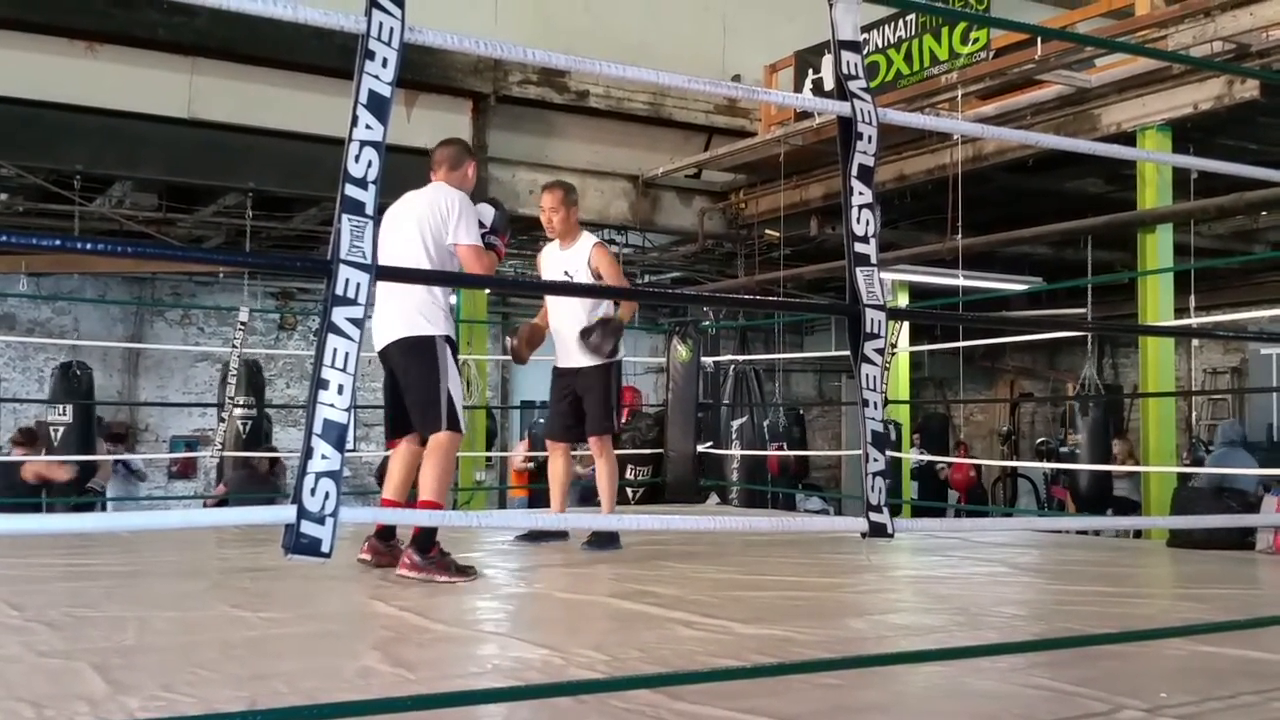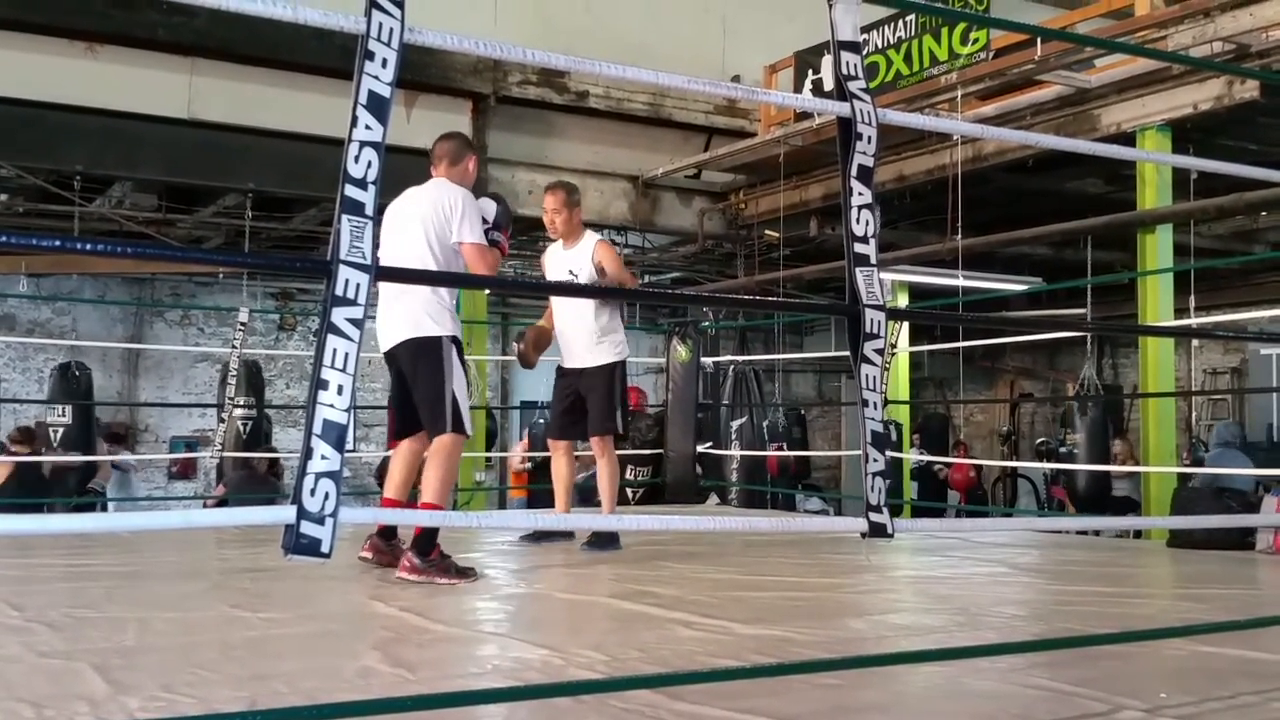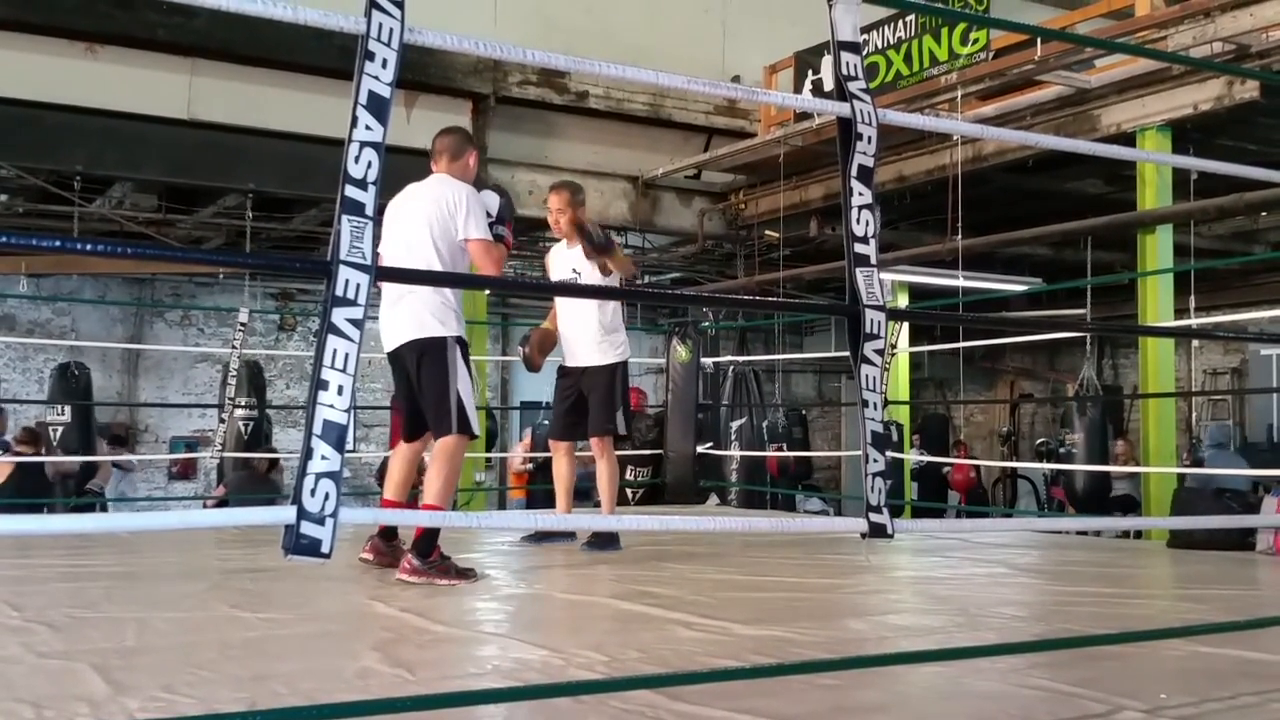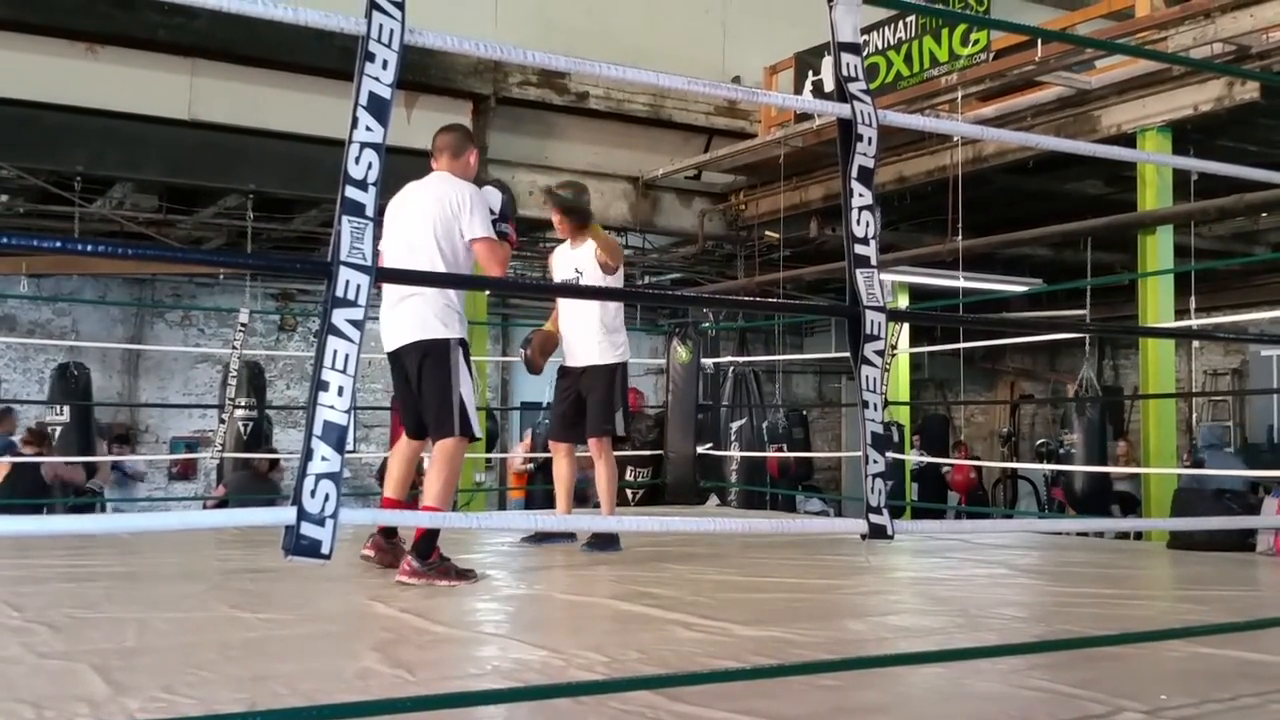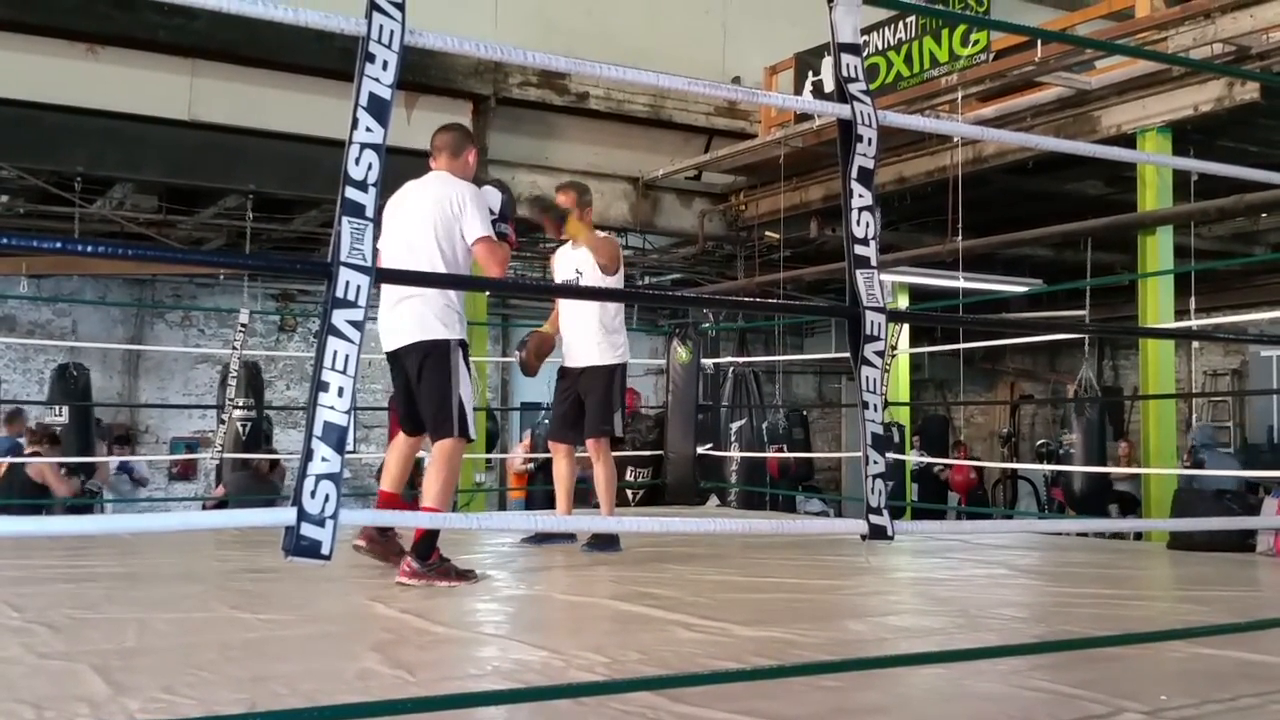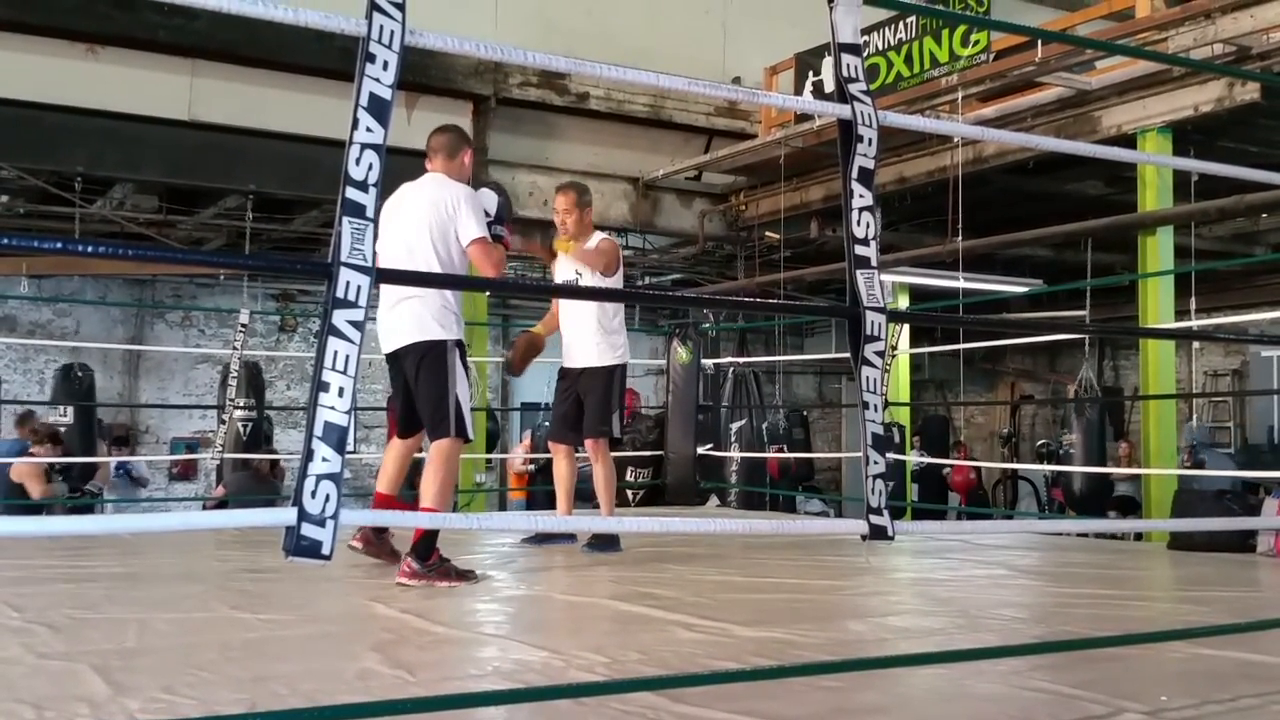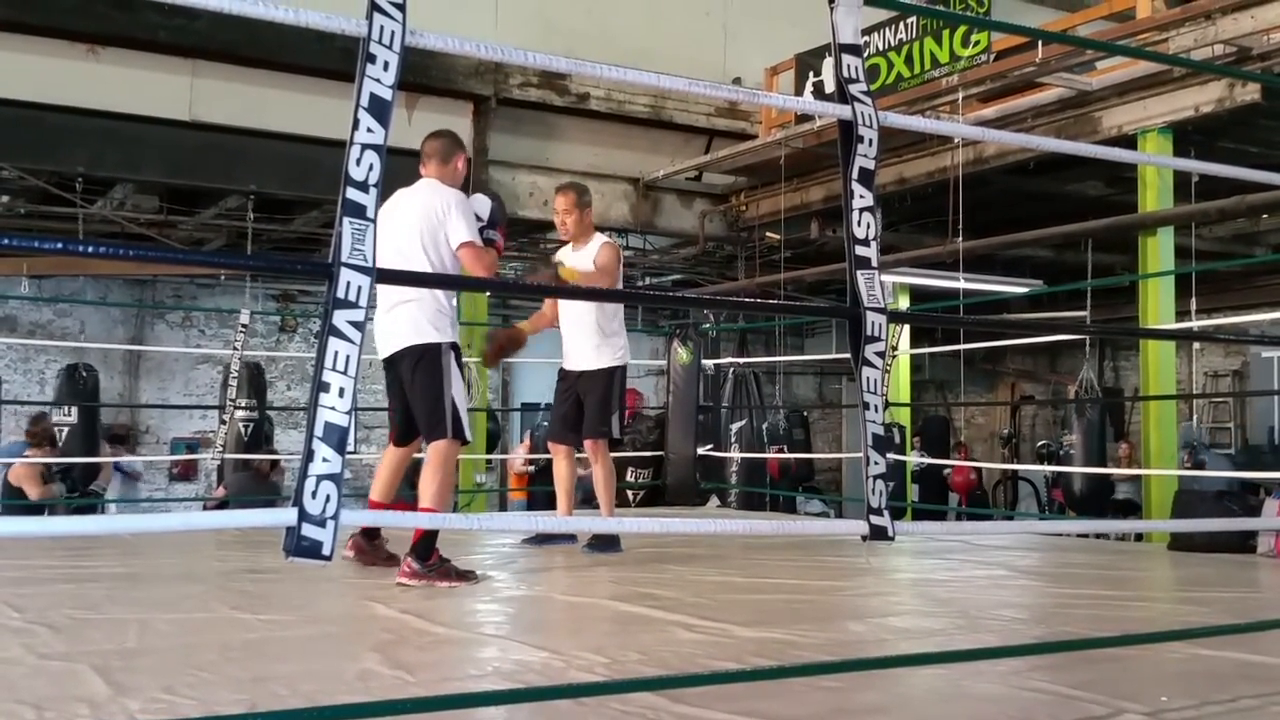
dt=0.1s
person 1, frame 1
left shoulder: (401, 204)
right shoulder: (454, 200)
right elbow: (478, 269)
right wrist: (495, 244)
left hip: (389, 328)
right hip: (422, 328)
left knee: (411, 436)
right knee: (445, 433)
left ankle: (381, 539)
right ankle: (422, 549)
person 1, frame 2
left shoulder: (401, 202)
right shoulder: (459, 198)
right elbow: (483, 269)
right wrist: (498, 240)
left hip: (393, 328)
right hip: (429, 327)
left knee: (413, 435)
right knee: (448, 434)
left ankle: (384, 538)
right ankle: (422, 552)
person 1, frame 3
left shoulder: (402, 198)
right shoulder: (462, 193)
left elbow: (382, 268)
right elbow: (489, 266)
right wrist: (502, 234)
left hip: (396, 327)
right hip: (434, 327)
left knee: (415, 434)
right knee: (453, 434)
left ankle: (384, 538)
right ankle: (423, 554)
person 1, frame 4
left shoulder: (402, 196)
right shoulder: (466, 193)
left elbow: (381, 267)
right elbow: (494, 266)
right wrist: (505, 233)
left hip: (396, 327)
right hip: (436, 327)
left knee: (415, 432)
right knee: (453, 437)
left ankle: (383, 535)
right ankle: (423, 555)
person 1, frame 5
left shoulder: (400, 195)
right shoulder: (466, 192)
left elbow: (381, 266)
right elbow: (495, 267)
right wrist: (504, 232)
left hip: (395, 327)
right hip: (436, 327)
left knee: (412, 428)
right knee: (450, 438)
left ankle: (378, 527)
right ankle: (422, 557)
person 1, frame 6
left shoulder: (397, 197)
right shoulder: (461, 194)
left elbow: (378, 267)
right elbow: (490, 267)
right wrist: (500, 234)
left hip: (394, 329)
right hip: (433, 330)
left knee: (409, 430)
right knee: (448, 438)
left ankle: (373, 529)
right ankle: (422, 557)
person 1, frame 7
left shoulder: (393, 203)
right shoulder: (452, 199)
left elbow: (377, 271)
right elbow: (481, 270)
right wrist: (493, 238)
left hip: (391, 332)
right hip: (428, 332)
left knee: (406, 437)
right knee: (446, 440)
left ankle: (366, 536)
right ankle: (421, 557)
person 2, frame 1
left shoulder: (594, 251)
right shoulder: (546, 256)
left elbow: (628, 296)
left wrist: (617, 322)
right wrist: (532, 333)
left hip: (599, 362)
right hip: (565, 364)
left knee: (599, 440)
right knee: (556, 443)
left ankle: (607, 527)
person 2, frame 2
left shoulder: (599, 250)
right shoulder: (549, 256)
left elbow: (630, 281)
left wrist: (619, 285)
right wrist: (538, 335)
left hip: (604, 361)
right hip: (569, 364)
left knee: (600, 440)
right knee: (558, 440)
left ankle: (608, 527)
person 2, frame 3
left shoulder: (598, 247)
right shoulder: (553, 256)
left elbow: (627, 268)
left wrist: (606, 249)
left hip: (606, 361)
right hip: (570, 364)
left knee: (600, 441)
right knee: (559, 442)
left ankle: (608, 528)
person 2, frame 4
left shoulder: (603, 249)
right shoulder: (557, 256)
left elbow: (613, 252)
left wrist: (586, 225)
left hip: (606, 361)
right hip: (571, 364)
left knee: (599, 442)
right knee: (559, 442)
left ankle: (608, 528)
person 2, frame 5
left shoulder: (602, 250)
right shoulder: (559, 257)
left elbow: (606, 251)
left wrist: (573, 223)
right wrist: (542, 338)
left hip: (605, 362)
right hip: (571, 364)
left knee: (597, 443)
right knee: (559, 443)
left ankle: (608, 529)
person 2, frame 6
left shoulder: (604, 247)
right shoulder: (561, 259)
left elbow: (599, 262)
left wrist: (559, 243)
right wrist: (534, 337)
left hip: (606, 363)
right hip: (572, 365)
left knee: (598, 443)
right knee: (559, 443)
left ankle: (608, 528)
person 2, frame 7
left shoulder: (606, 249)
right shoulder: (561, 257)
left elbow: (608, 280)
right elbow: (551, 312)
left wrist: (564, 273)
right wrist: (516, 333)
left hip: (604, 364)
right hip: (571, 366)
left knee: (595, 444)
right knee: (559, 444)
left ankle: (608, 530)
